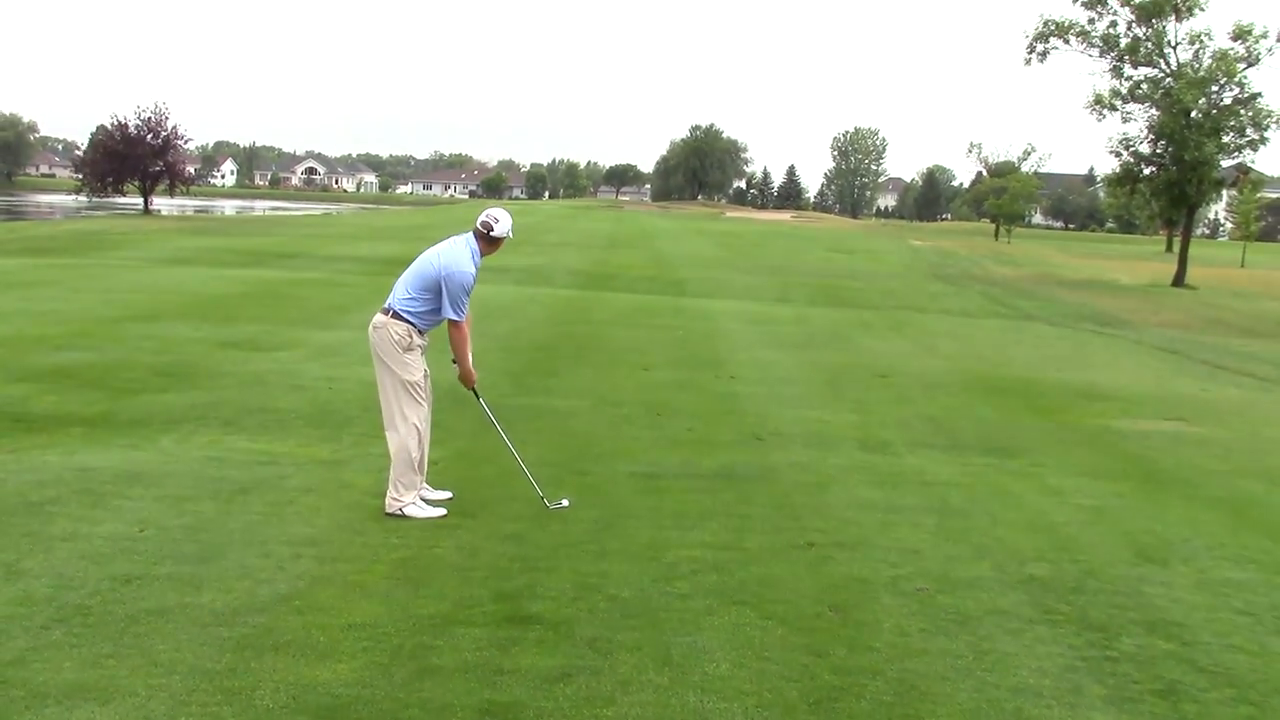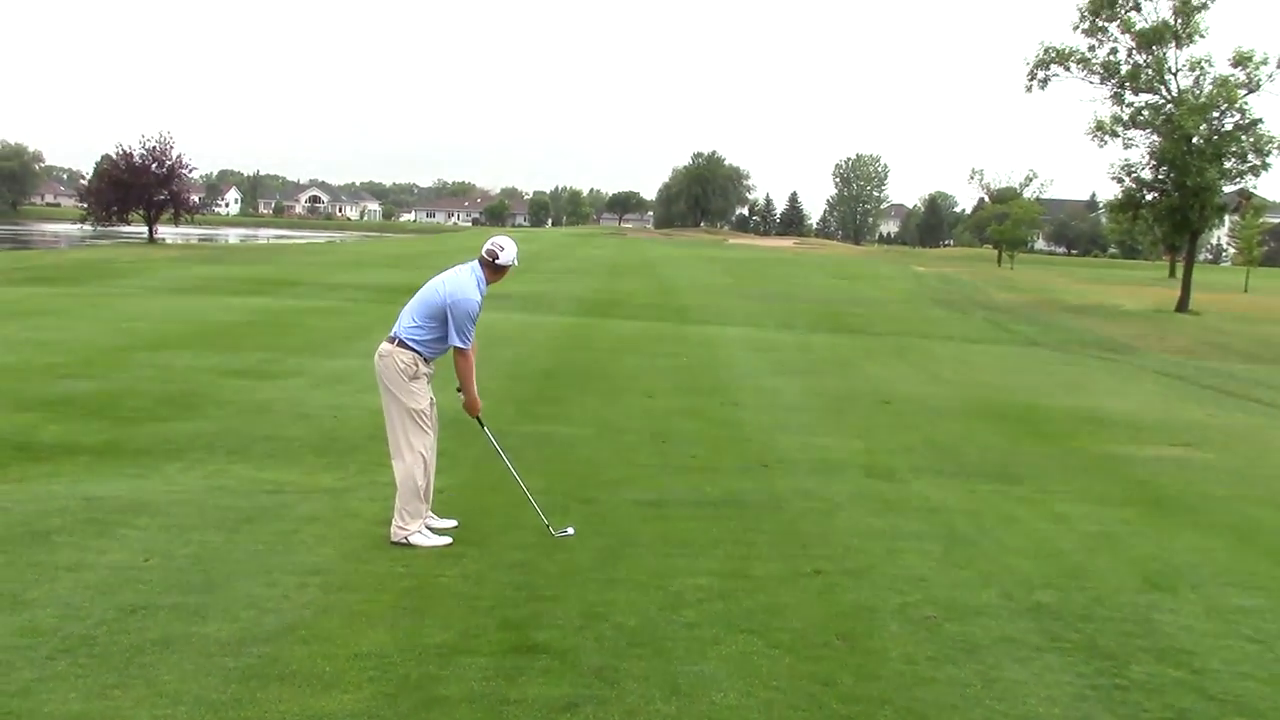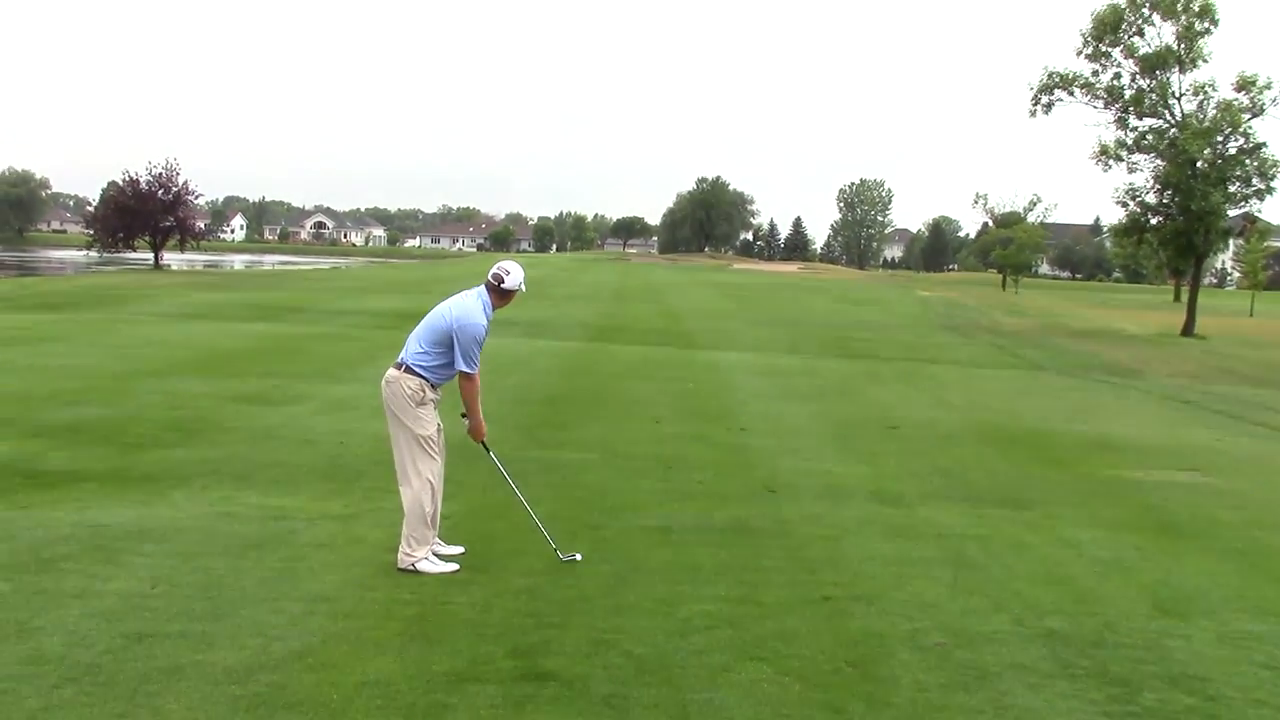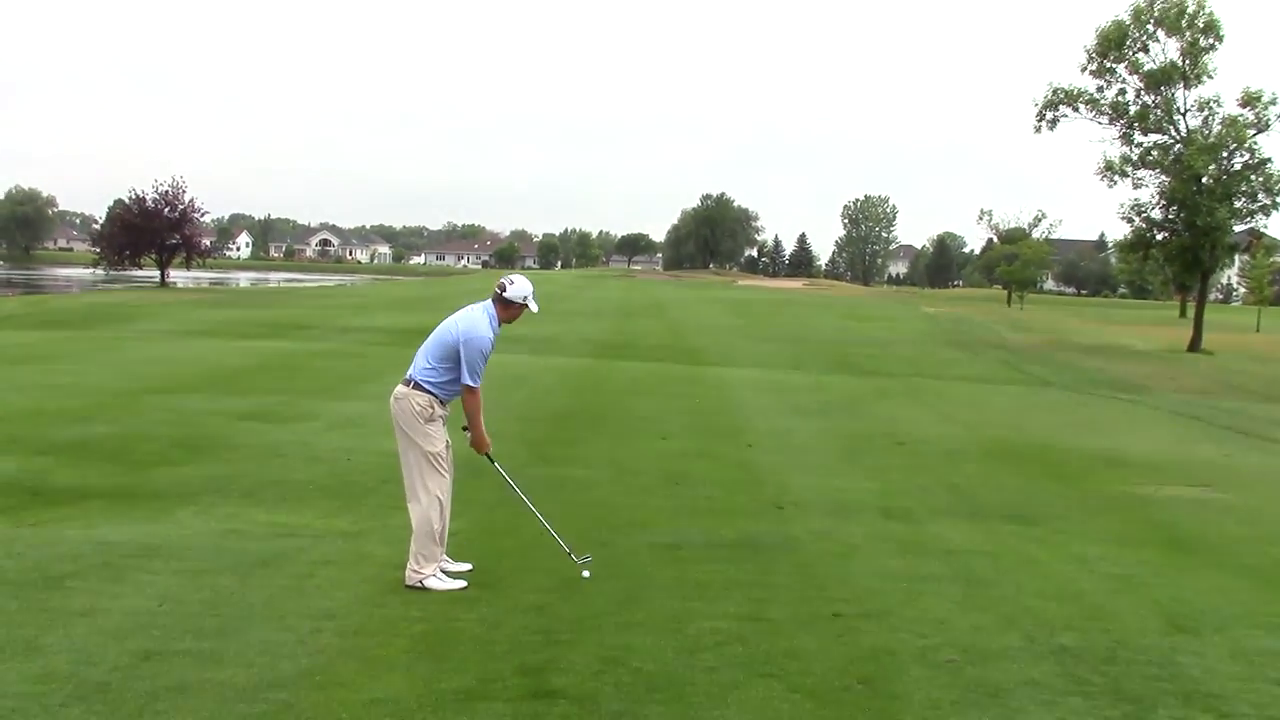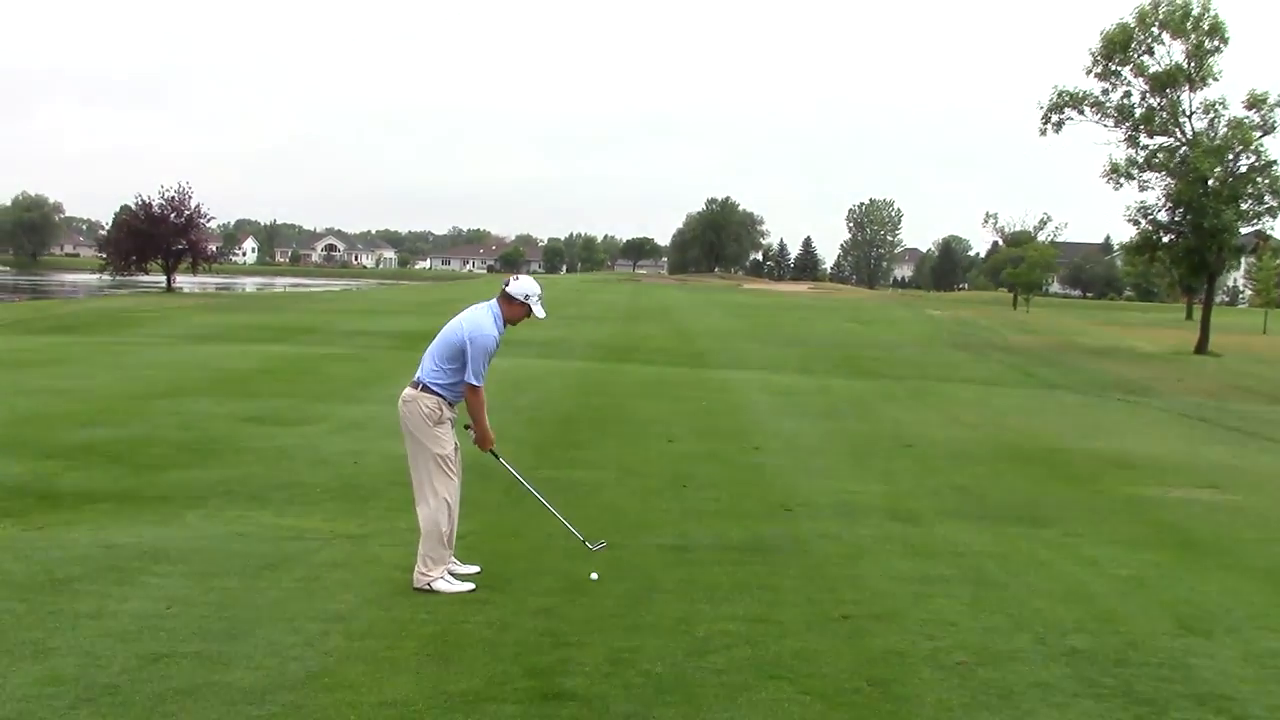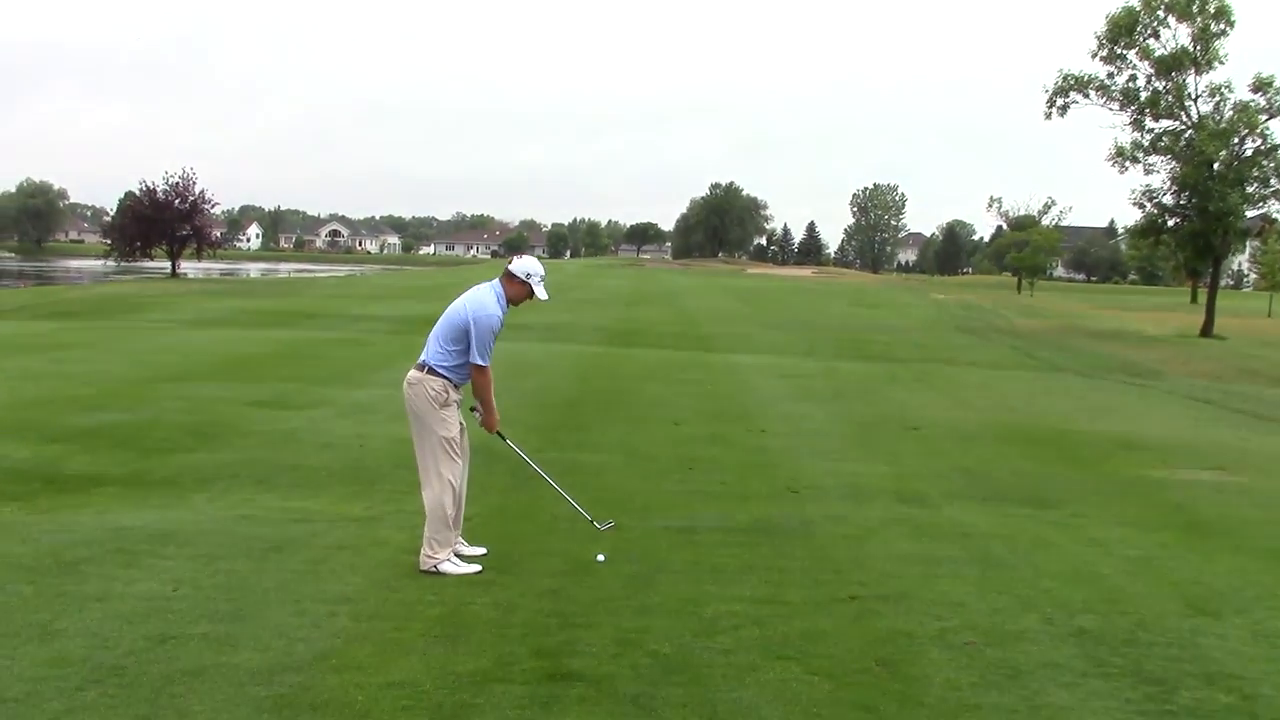
dt=0.1s
person 1, frame 1
left shoulder: (460, 246)
right shoulder: (461, 269)
left elbow: (461, 313)
right elbow: (456, 324)
left wrist: (468, 355)
right wrist: (465, 369)
left hip: (402, 330)
right hip: (397, 333)
left knee: (418, 411)
right knee: (408, 416)
left ankle: (414, 484)
right ankle: (402, 499)
person 1, frame 2
left shoulder: (465, 274)
right shoulder: (467, 296)
left elbow: (466, 343)
right elbow: (461, 352)
left wrist: (472, 388)
right wrist: (471, 397)
left hip: (409, 359)
right hip: (403, 362)
left knee: (424, 440)
right knee: (414, 445)
left ankle: (420, 513)
right ankle: (407, 527)
person 1, frame 3
left shoulder: (472, 300)
right shoulder: (473, 321)
left elbow: (471, 369)
right elbow: (467, 377)
left wrist: (476, 414)
right wrist: (476, 422)
left hip: (416, 385)
right hip: (410, 387)
left knee: (431, 466)
right knee: (421, 471)
left ankle: (427, 540)
right ankle: (414, 554)
person 1, frame 4
left shoulder: (478, 313)
right shoulder: (479, 333)
left elbow: (469, 385)
right elbow: (469, 391)
left wrist: (477, 427)
right wrist: (479, 434)
left hip: (425, 401)
right hip: (418, 404)
left knee: (439, 483)
right knee: (430, 488)
left ankle: (434, 556)
right ankle: (421, 571)
person 1, frame 5
left shoulder: (483, 313)
right shoulder: (485, 332)
right elbow: (473, 389)
left wrist: (480, 425)
right wrist: (483, 431)
left hip: (432, 403)
right hip: (427, 406)
left knee: (447, 485)
right knee: (438, 490)
left ankle: (442, 559)
right ankle: (430, 573)
person 1, frame 6
left shoulder: (486, 293)
right shoulder: (488, 312)
right elbow: (480, 369)
left wrist: (482, 404)
right wrist: (490, 413)
left hip: (438, 385)
right hip: (432, 388)
left knee: (455, 466)
right knee: (444, 472)
left ankle: (449, 540)
right ankle: (436, 555)
